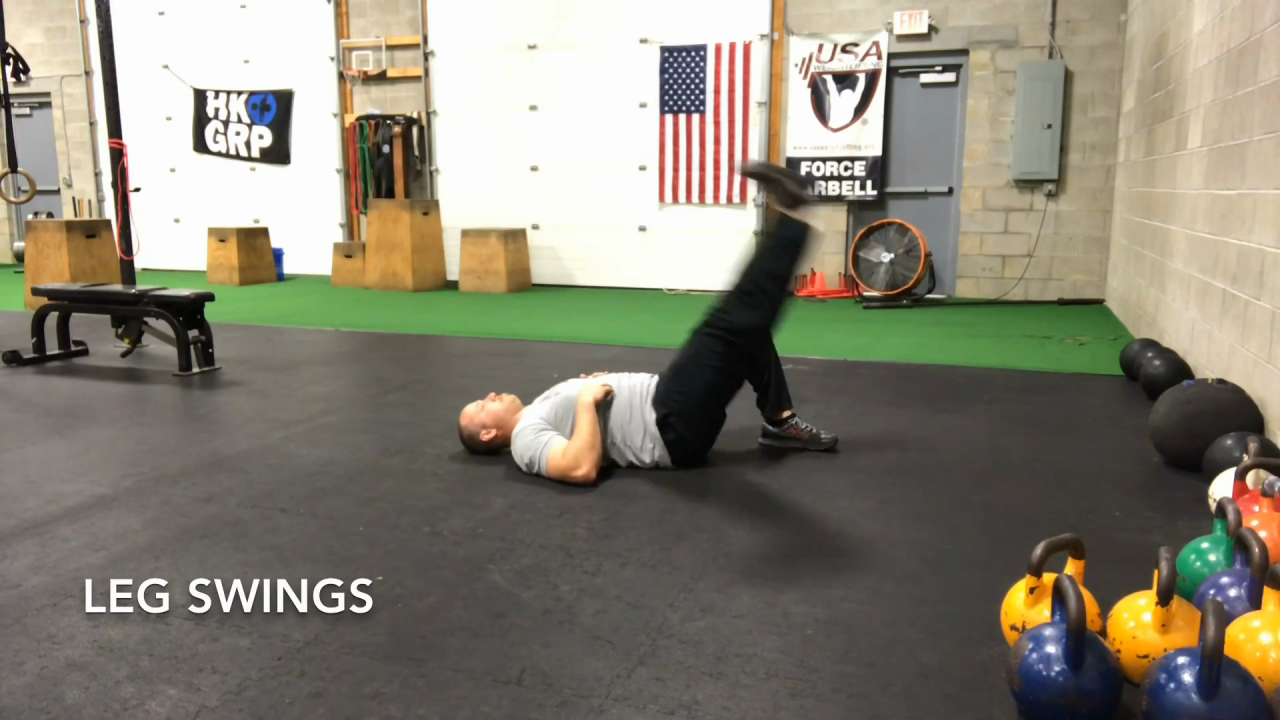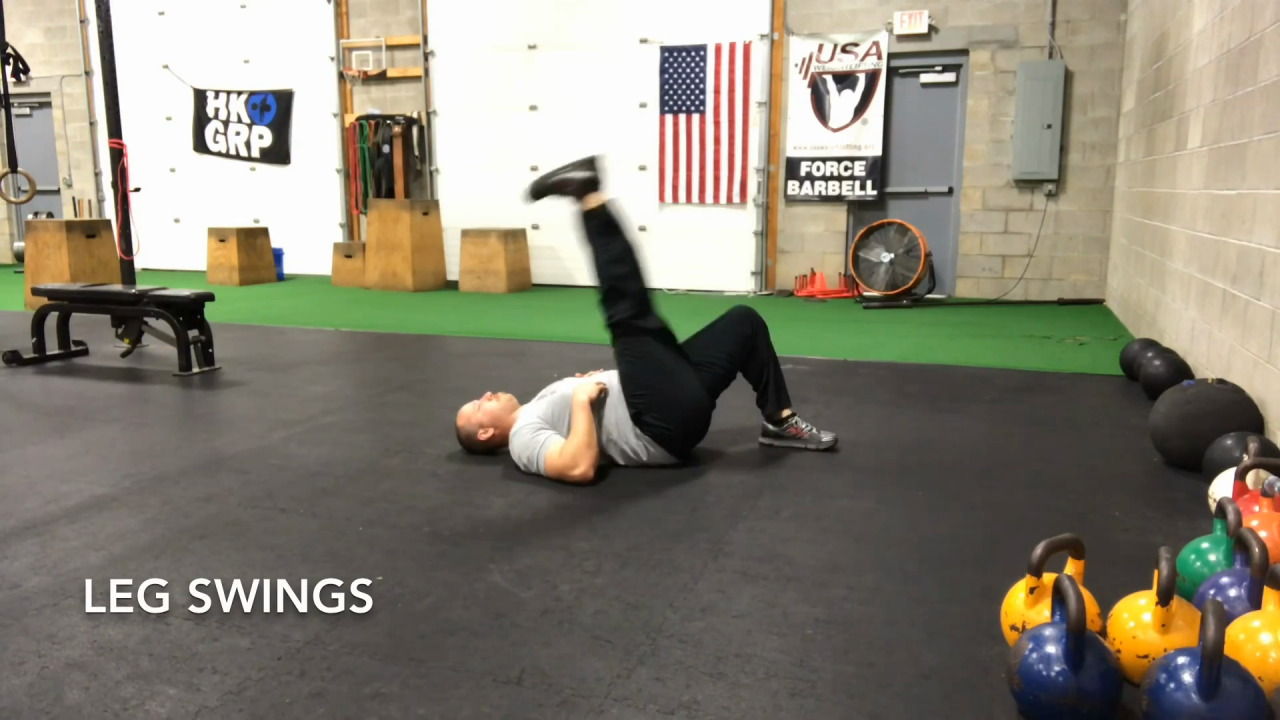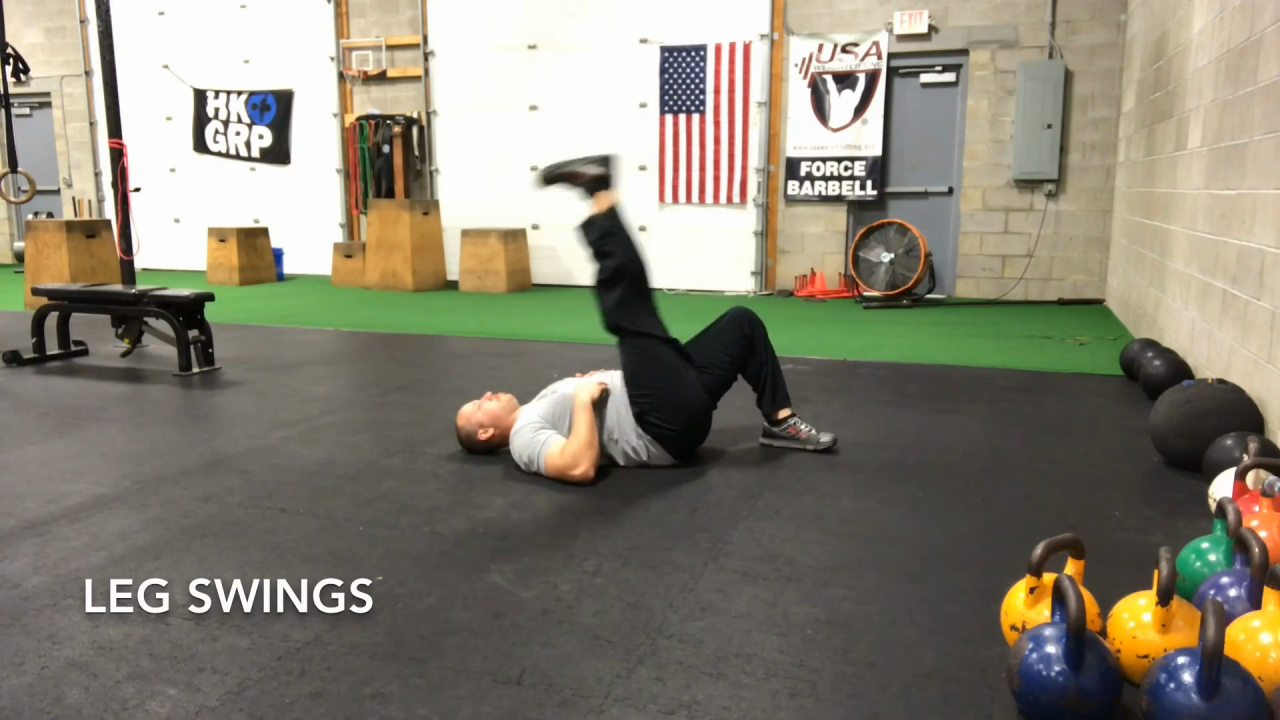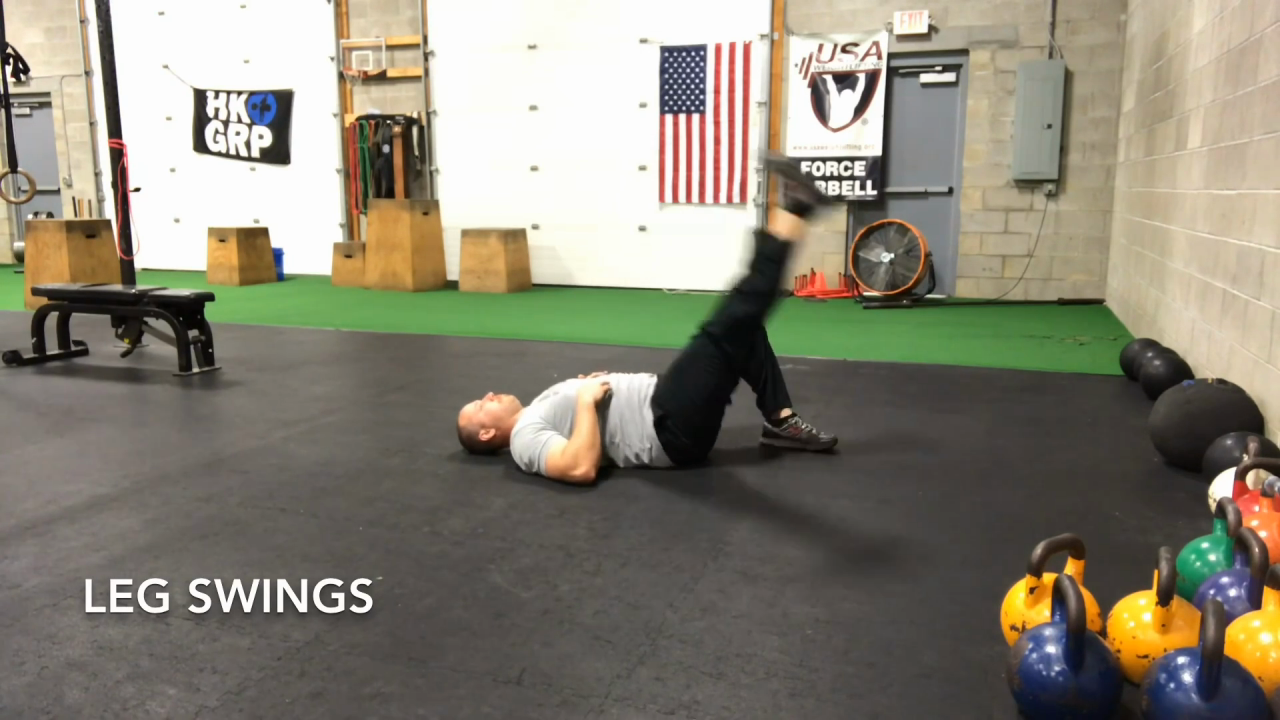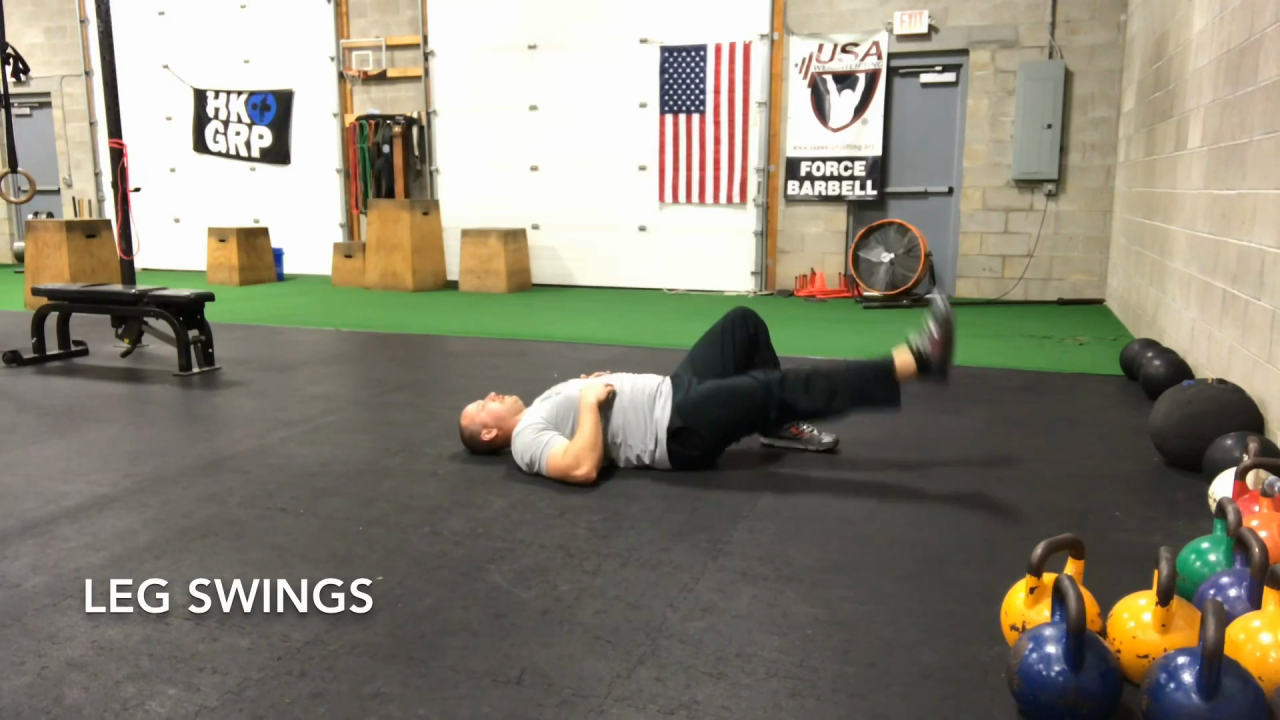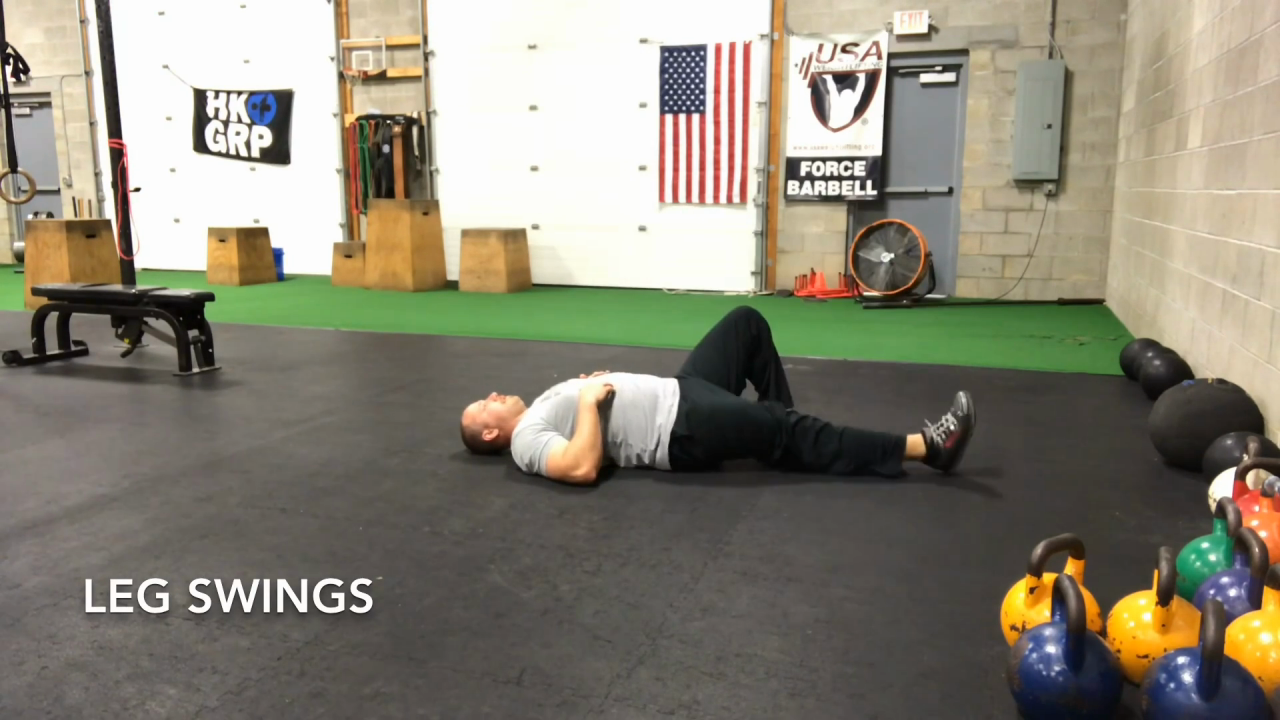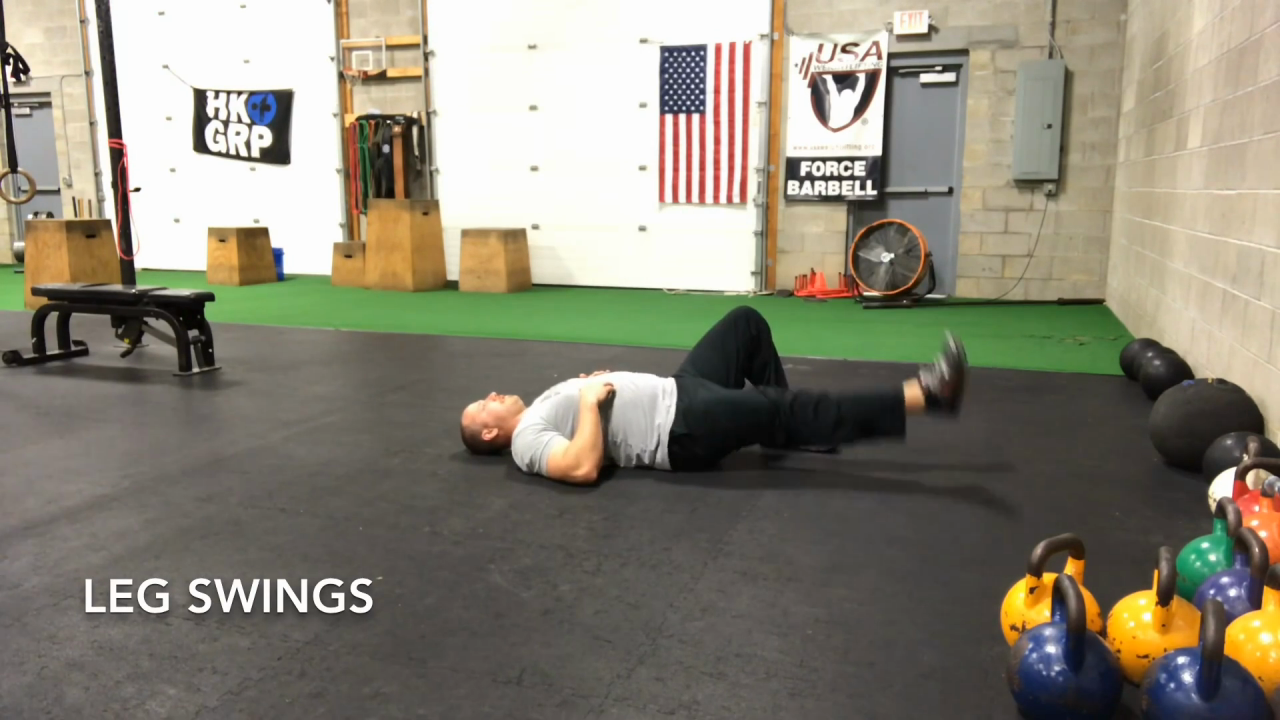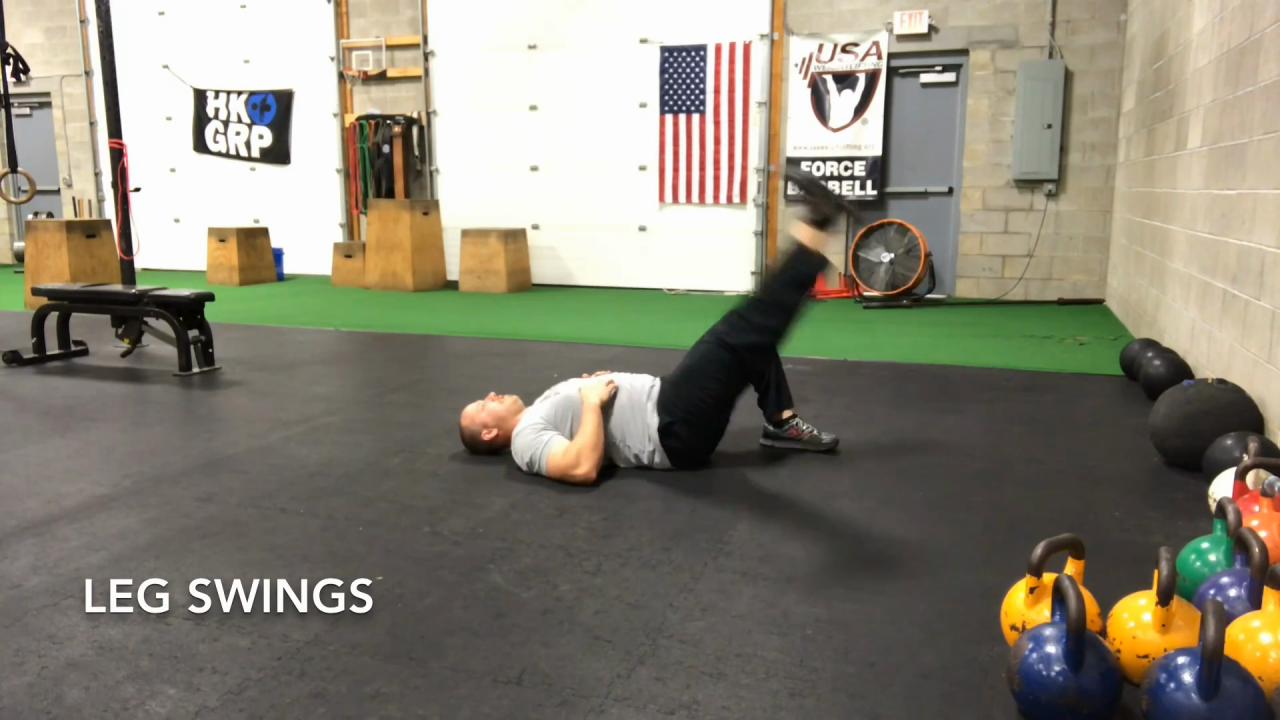
dt=0.3s
person 1, frame 1
left shoulder: (537, 413)
right shoulder: (527, 440)
right elbow: (583, 468)
left wrist: (591, 385)
right wrist: (587, 401)
left hip: (664, 409)
right hip: (674, 431)
left knee: (746, 321)
right knee: (726, 329)
left ankle: (781, 423)
right ankle: (789, 215)
person 1, frame 2
left shoulder: (536, 411)
right shoulder: (524, 438)
right elbow: (581, 468)
left wrist: (590, 383)
right wrist: (583, 400)
left hip: (672, 403)
right hip: (668, 423)
left knee: (743, 321)
right knee: (630, 313)
left ankle: (780, 421)
person 1, frame 3
left shoulder: (536, 412)
right shoulder: (525, 438)
right elbow: (582, 468)
left wrist: (590, 385)
right wrist: (584, 400)
left hip: (674, 411)
right hip: (669, 425)
left knee: (740, 322)
right knee: (630, 316)
left ankle: (780, 422)
person 1, frame 4
left shoulder: (536, 414)
right shoulder: (526, 439)
right elbow: (582, 467)
left wrist: (592, 386)
right wrist: (587, 401)
left hip: (654, 402)
right hip: (675, 432)
left knee: (743, 323)
right knee: (724, 331)
left ankle: (782, 422)
right ankle: (791, 215)
person 1, frame 5
left shoulder: (542, 410)
right shoulder: (527, 441)
right elbow: (584, 467)
left wrist: (595, 384)
right wrist: (591, 402)
left hip: (673, 394)
right hip: (680, 429)
left knee: (744, 323)
right knee: (780, 390)
left ankle: (786, 426)
right ankle: (912, 360)
person 1, frame 6
left shoulder: (544, 406)
right shoulder: (527, 440)
right elbow: (583, 467)
left wrist: (590, 387)
right wrist: (589, 401)
left hip: (678, 394)
right hip: (682, 434)
left knee: (746, 323)
right knee: (791, 433)
left ankle: (782, 417)
right ankle: (925, 446)
person 1, frame 7
left shoulder: (538, 409)
right shoulder: (528, 442)
right elbow: (584, 467)
left wrist: (591, 387)
right wrist: (590, 402)
left hip: (675, 396)
right hip: (682, 434)
left knee: (745, 321)
right knee: (785, 408)
left ankle: (784, 430)
right ankle: (922, 395)
person 1, frame 8
left shoulder: (539, 415)
right shoulder: (527, 441)
right elbow: (583, 468)
left wrist: (599, 382)
right wrist: (593, 403)
left hip: (655, 397)
right hip: (677, 432)
left knee: (744, 331)
right knee: (737, 337)
left ankle: (784, 425)
right ankle: (812, 230)
